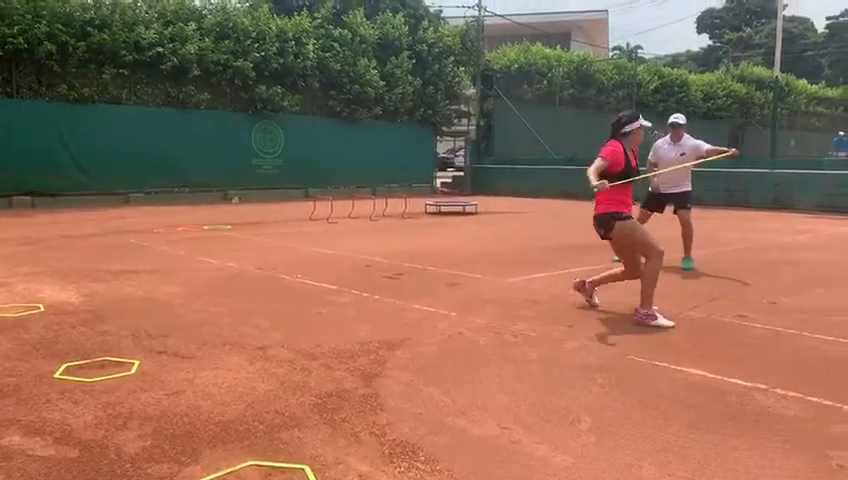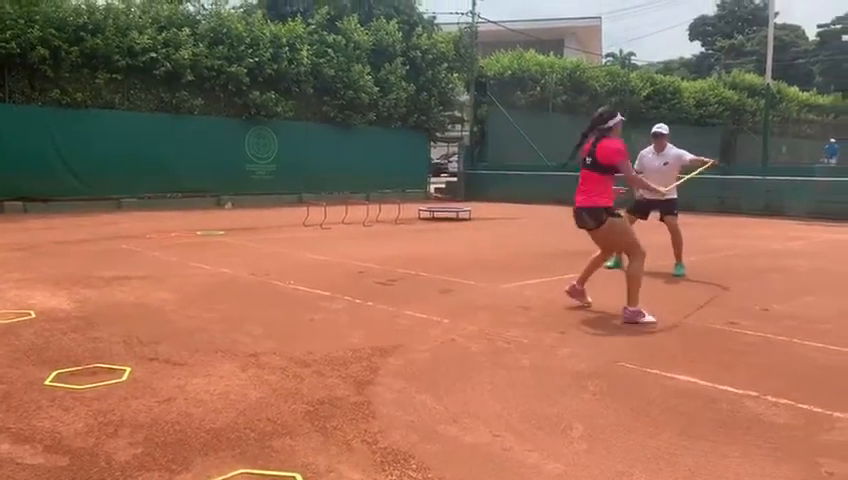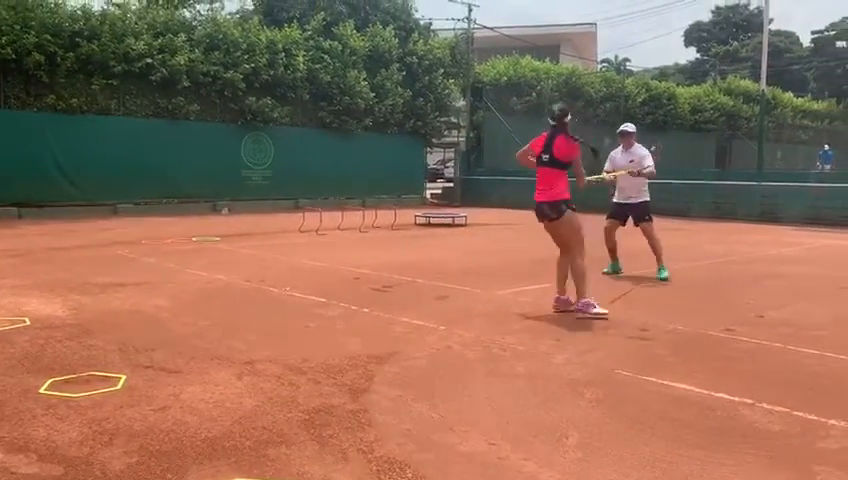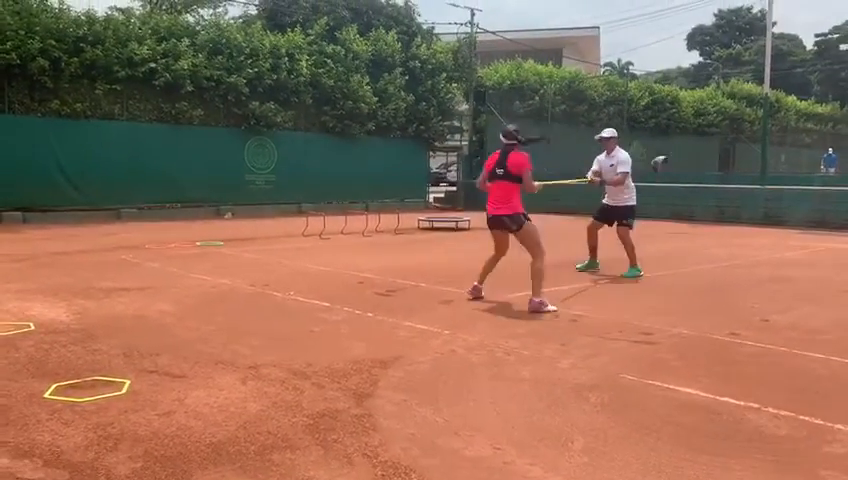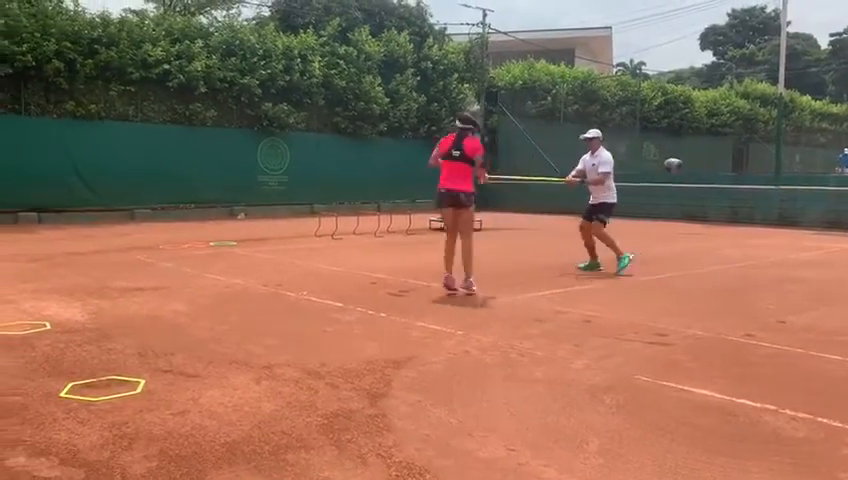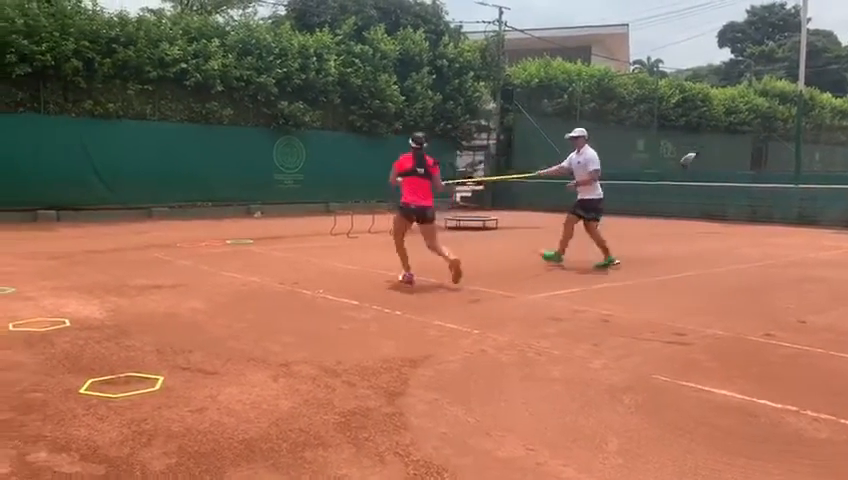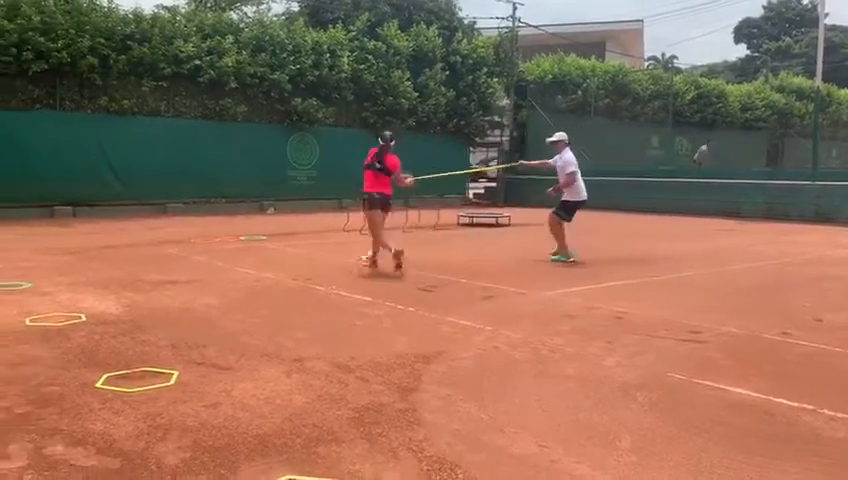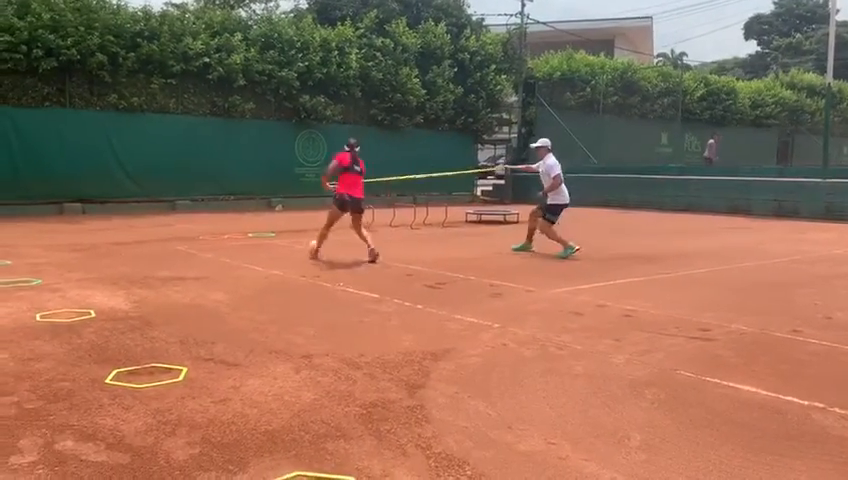
dt=0.3s
person 1, frame 1
left shoulder: (631, 151)
right shoulder: (614, 148)
right elbow: (593, 170)
left wrist: (630, 202)
right wrist: (596, 183)
left hip: (619, 216)
right hip: (610, 216)
left knee: (633, 270)
right knee: (655, 253)
left ankle: (588, 285)
right ankle: (645, 311)
person 1, frame 2
left shoulder: (590, 142)
right shoulder: (615, 146)
right elbow: (631, 177)
right wrist: (655, 189)
left hip: (581, 210)
right hip: (598, 210)
left knee: (608, 251)
right knee: (636, 254)
left ankle: (578, 287)
right ankle: (632, 309)
person 1, frame 3
left shoulder: (540, 140)
right shoulder: (570, 142)
left elbow: (520, 157)
right elbow: (579, 175)
right wrist: (584, 180)
left hip: (541, 203)
right hip: (558, 203)
left knee: (566, 250)
right knee: (577, 251)
left ankle: (561, 298)
right ankle: (584, 301)
person 1, frame 4
left shoulder: (493, 158)
right shoulder: (521, 157)
left elbow: (481, 184)
right elbow: (529, 186)
right wrist: (536, 186)
left hip: (493, 215)
right hip: (512, 215)
left knee: (500, 252)
right knee: (538, 254)
left ankle: (477, 287)
right ankle: (537, 300)
person 1, frame 5
left shoulder: (446, 140)
right shoulder: (476, 143)
left elbow: (432, 162)
right elbow: (479, 171)
right wrist: (484, 176)
left hip: (445, 192)
right hip: (464, 193)
left knee: (451, 236)
right knee: (466, 238)
left ankle: (449, 276)
right ankle: (467, 281)
person 1, frame 6
left shoulder: (403, 159)
right shoulder: (431, 162)
left elbow: (392, 181)
right elbow: (438, 187)
left hip: (408, 206)
right hip: (427, 207)
left knee: (398, 239)
right knee: (433, 244)
left ankle: (408, 273)
right ankle: (451, 259)
person 1, frame 7
left shoulder: (371, 153)
right shoulder: (394, 160)
right elbow: (399, 182)
right wrist: (409, 181)
left hip: (371, 195)
right hip: (386, 197)
left knee: (377, 233)
right knee: (378, 230)
left ankle: (394, 251)
right ankle: (373, 258)
person 1, frame 8
left shoulder: (342, 156)
right shoulder: (361, 163)
left elbow: (329, 171)
left wrist: (326, 183)
right wrist: (335, 187)
left hip: (343, 197)
right hip: (358, 200)
left knee: (328, 225)
right knee: (358, 228)
left ankle: (315, 250)
right ankle: (371, 248)
person 2, frame 1
left shoulder: (692, 144)
right shoulder: (659, 144)
left elbow: (710, 150)
right elbow: (650, 165)
left wrist: (728, 151)
right wrist: (652, 181)
left hip: (681, 189)
right hip: (658, 188)
left knee: (685, 220)
right knee: (641, 218)
left ankle: (687, 258)
person 2, frame 2
left shoulder: (676, 154)
right shoulder: (644, 154)
left elbow: (694, 160)
right elbow: (636, 174)
left wrist: (706, 161)
right wrist: (637, 190)
left hip: (667, 197)
right hip: (645, 196)
left knee: (673, 226)
left ankle: (679, 263)
right ankle: (618, 258)
person 2, frame 3
left shoulder: (643, 153)
right shoulder: (614, 154)
left elbow: (652, 172)
right elbow: (606, 173)
left wrist: (641, 173)
left hip: (640, 199)
right hip: (620, 199)
left knee: (649, 231)
right knee: (608, 229)
left ankle: (661, 267)
right ankle: (614, 264)
person 2, frame 4
left shoulder: (623, 157)
right shoulder: (600, 158)
left elbow: (621, 180)
right elbow: (593, 172)
left wrist: (602, 181)
right wrist: (591, 177)
left hip: (625, 202)
right hip: (609, 201)
left knee: (623, 234)
right knee: (592, 227)
left ankle: (635, 267)
right ankle: (592, 262)
person 2, frame 5
left shoulder: (605, 157)
right shoulder: (586, 158)
left elbow: (601, 179)
right elbow: (577, 172)
left wrist: (581, 180)
right wrist: (571, 177)
left hip: (606, 200)
right hip: (595, 200)
left knee: (596, 230)
right knee: (584, 228)
left ankle: (622, 256)
right ankle: (594, 261)
person 2, frame 6
left shoulder: (590, 155)
right shoulder: (574, 156)
left elbow: (595, 177)
right elbow: (560, 168)
left wrist: (577, 183)
right wrist: (543, 172)
left hip: (590, 197)
right hip: (588, 197)
left knee: (569, 222)
right knee: (591, 229)
left ankle: (558, 254)
right ankle: (609, 258)
person 2, frame 7
left shoulder: (567, 158)
right shoulder: (560, 157)
left elbow: (571, 179)
right elbow: (546, 163)
left wrist: (556, 188)
right wrist: (527, 163)
left hip: (574, 198)
right hip: (573, 197)
left knee: (553, 221)
right knee: (555, 220)
left ankle: (565, 254)
right ankle: (561, 249)
person 2, frame 8
left shoulder: (550, 163)
right shoulder: (543, 163)
left elbow: (558, 181)
right elbow: (530, 168)
left wrist: (545, 192)
right wrist: (512, 167)
left hip: (558, 201)
right hip: (552, 199)
left knee: (544, 228)
right knee: (533, 215)
left ankle: (569, 246)
right ankle: (527, 244)
